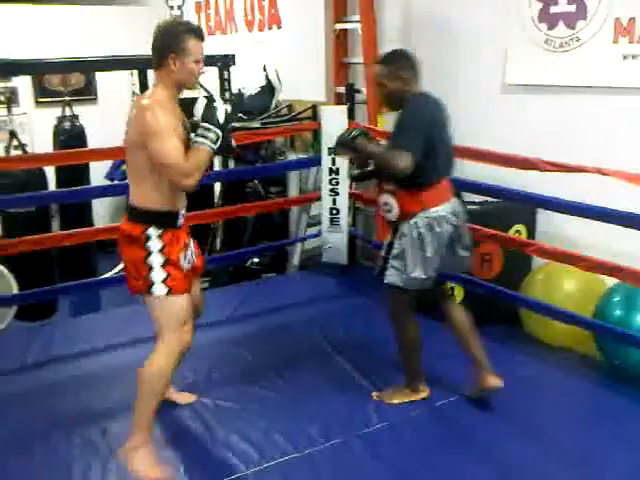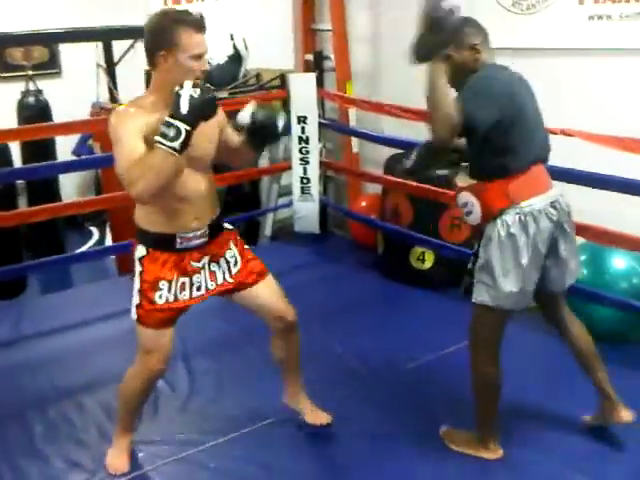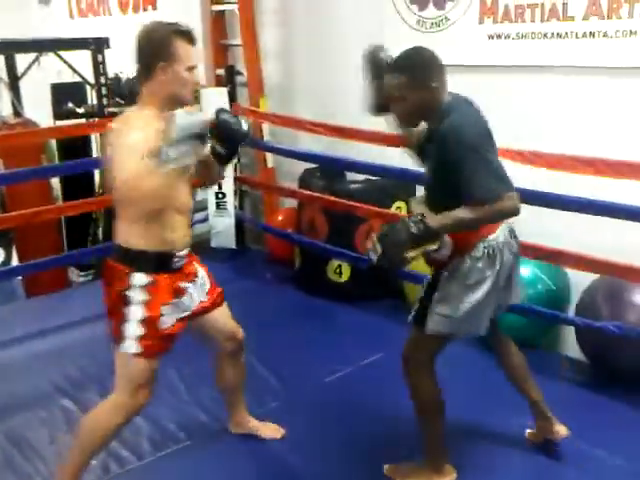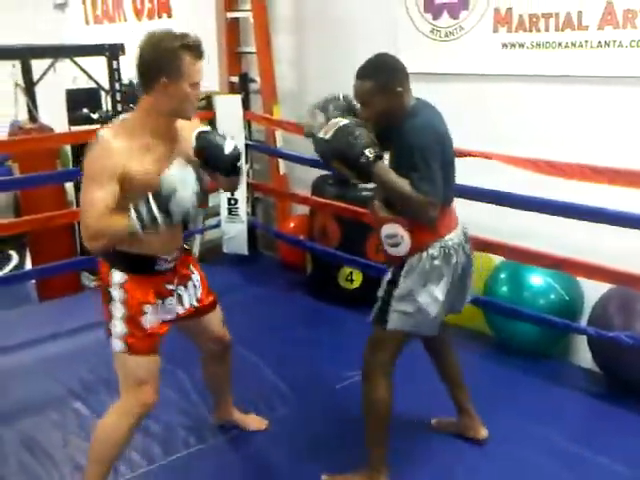
dt=1s
person 1, frame 1
left shoulder: (166, 106)
right shoulder: (152, 111)
right elbow: (186, 176)
left wrist: (207, 134)
right wrist: (208, 130)
left hip: (168, 228)
right hip: (151, 233)
left knee: (192, 308)
right knee: (177, 335)
left ankle: (162, 386)
person 1, frame 2
left shoulder: (207, 107)
right shoulder: (127, 120)
left elbow: (238, 155)
right elbow: (143, 188)
left wrist: (256, 132)
right wrist: (178, 125)
left hip: (216, 241)
right hip: (163, 254)
left knee: (283, 316)
right knee: (153, 362)
left ankle: (295, 395)
right ankle: (123, 435)
person 1, frame 3
left shoulder: (179, 121)
right shoulder: (130, 130)
left elbow: (207, 177)
right elbow: (145, 202)
left wrist: (224, 148)
right wrist: (181, 147)
left hip: (181, 265)
right hip: (142, 277)
left knee: (232, 338)
right knee: (132, 396)
left ankle: (239, 418)
person 1, frame 4
left shoulder: (185, 129)
right shoulder: (111, 147)
left elbow: (226, 182)
right elbow: (94, 236)
left wrist: (223, 157)
right wrist: (157, 208)
left hip: (176, 265)
right hip: (131, 278)
left knee: (218, 340)
right knee: (138, 398)
left ankle: (225, 410)
person 2, frame 1
left shoulder: (414, 114)
right shoulder: (430, 105)
left elbow: (402, 164)
left wrist: (363, 146)
right wrist: (375, 154)
left hip: (421, 221)
right hip: (445, 210)
left knee: (401, 305)
right knee: (442, 294)
left ankle: (415, 385)
right ankle: (484, 371)
person 2, frame 2
left shoulder: (482, 83)
right shoulder: (509, 80)
left elbow: (445, 128)
left wrist: (435, 63)
right wrist: (467, 157)
left hip: (516, 220)
right hip: (547, 204)
left knee: (484, 336)
right knee: (556, 308)
left ankle: (484, 439)
person 2, frame 3
left shoulder: (456, 130)
right shoulder: (455, 108)
left elbow: (506, 203)
right elbow: (422, 146)
left wrist: (424, 226)
right wrist: (385, 104)
left hip: (474, 255)
right hip: (494, 244)
left knee: (416, 357)
right knee: (494, 334)
right ankle: (546, 423)
person 2, frame 4
left shoulder: (420, 132)
right shoulder: (414, 114)
left elbow: (425, 209)
right elbow: (380, 135)
left wrist: (368, 162)
right wrist: (354, 134)
left hip: (425, 257)
right hip: (444, 247)
left knee: (377, 361)
right knee: (431, 332)
right ankle: (469, 419)
